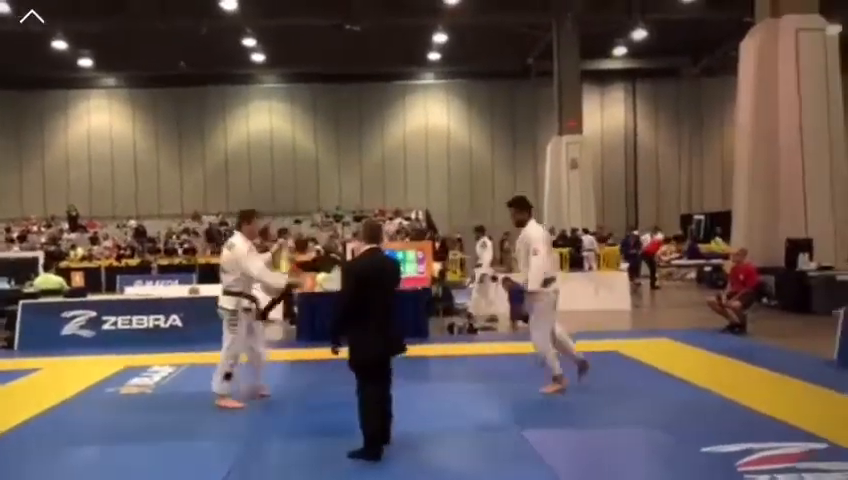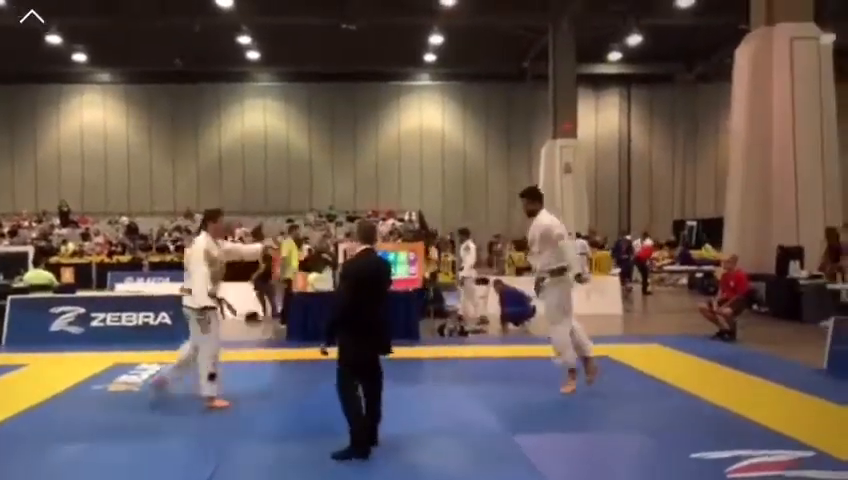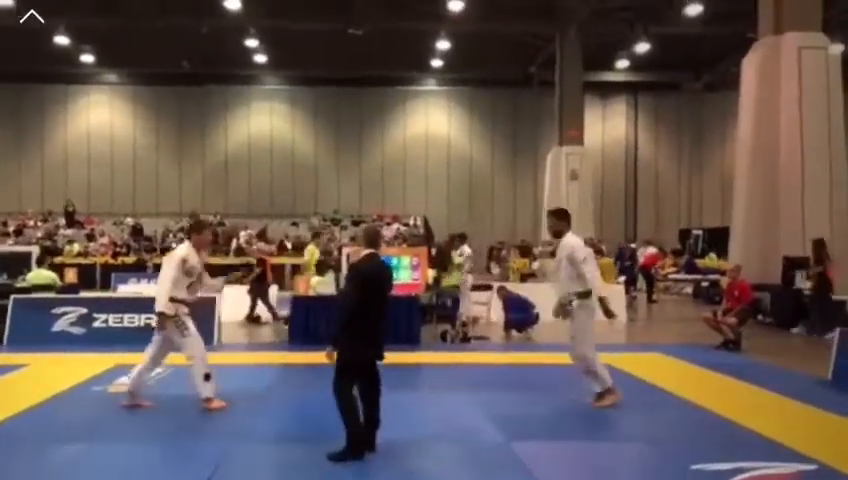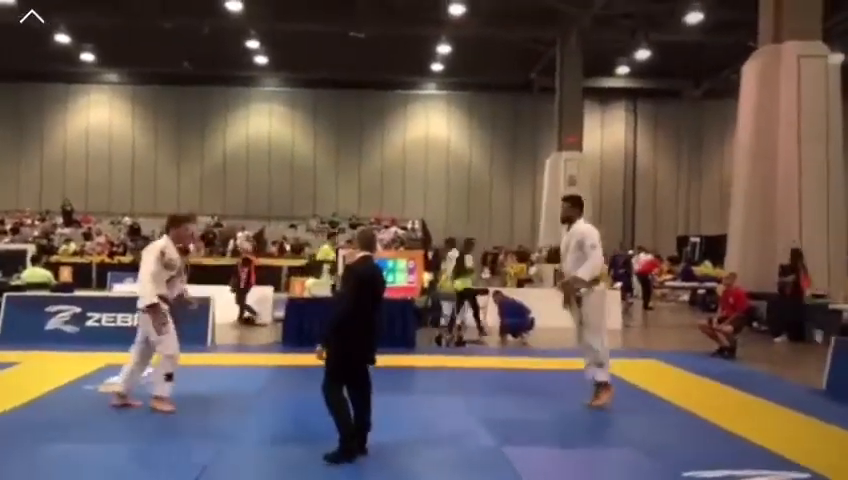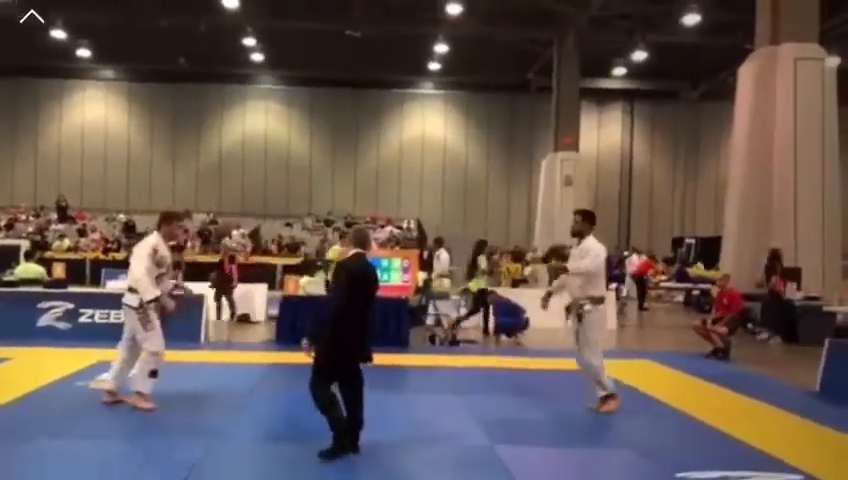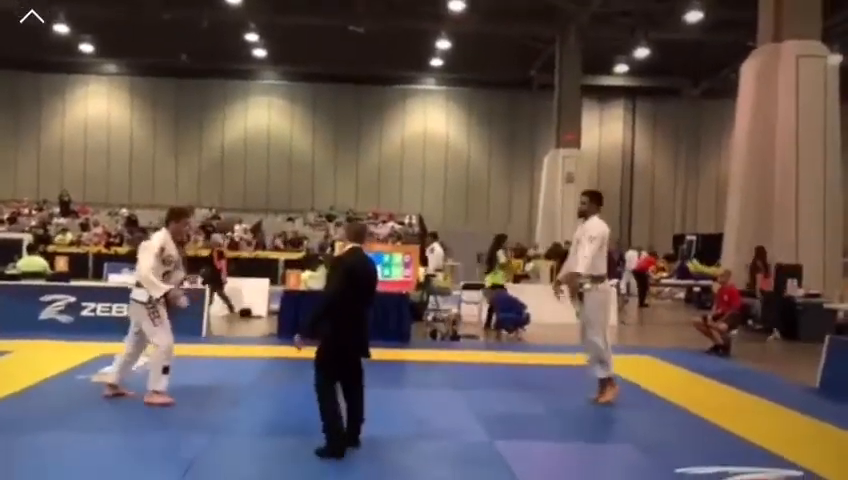
dt=0.2s
person 1, frame 1
left shoulder: (354, 266)
right shoulder: (392, 264)
left elbow: (346, 305)
left wrist: (336, 337)
left hip: (363, 337)
right hip: (386, 335)
left knee: (367, 389)
right knee: (382, 384)
left ankle: (372, 446)
right ankle: (383, 434)
person 1, frame 2
left shoulder: (352, 266)
right shoulder: (383, 265)
left elbow: (343, 305)
left wrist: (329, 338)
left hip: (355, 336)
right hip: (375, 334)
left knee: (347, 386)
right knee: (371, 383)
left ankle: (359, 444)
right ankle: (370, 435)
person 1, frame 3
left shoulder: (358, 268)
right shoulder: (385, 270)
left elbow: (350, 308)
left wrist: (335, 342)
left hip: (355, 339)
right hip: (371, 338)
left knee: (343, 387)
right knee: (369, 387)
left ankle: (355, 443)
right ankle: (368, 439)
person 1, frame 4
left shoulder: (354, 269)
right shoulder: (377, 273)
left elbow: (344, 309)
left wrist: (326, 341)
left hip: (347, 341)
right hip: (363, 341)
left knee: (332, 388)
right knee: (359, 388)
left ankle: (349, 445)
right ankle: (359, 442)
person 1, frame 5
left shoulder: (346, 266)
right shoulder: (370, 270)
left elbow: (335, 305)
left wrist: (312, 336)
left hip: (338, 337)
right hip: (356, 337)
left knee: (319, 384)
right knee: (351, 386)
left ankle: (343, 437)
right ankle: (351, 439)
person 1, frame 6
left shoulder: (342, 262)
right shoulder: (369, 265)
left elbow: (329, 300)
left wrist: (306, 332)
left hip: (337, 334)
right hip: (356, 334)
left knee: (325, 385)
right knee: (352, 383)
left ankle: (336, 442)
right ankle: (352, 434)
person 2, frame 1
left shoulder: (533, 234)
right shoulder: (527, 232)
left elbow: (539, 265)
left wrist: (531, 291)
right wrist: (517, 283)
left hip: (542, 290)
right hip: (537, 290)
left knee: (540, 337)
right knee: (552, 332)
left ankle: (558, 379)
right ankle: (579, 360)
person 2, frame 2
left shoulder: (547, 223)
right shoulder: (538, 223)
left elbow: (567, 246)
left wrist: (577, 273)
right wrist: (540, 278)
left hip: (556, 280)
right hip: (549, 280)
left knee: (557, 326)
right knee: (566, 322)
left ankle: (571, 373)
right ankle: (588, 360)
person 2, frame 3
left shoulder: (573, 245)
right shoulder: (562, 246)
left elbow: (591, 272)
left wrist: (603, 301)
right wrist: (560, 303)
left hip: (582, 304)
right hip: (573, 304)
left knee: (584, 351)
right knee: (581, 351)
left ankle: (609, 391)
right ankle: (602, 390)
person 2, frame 4
left shoulder: (586, 231)
right shoulder: (568, 234)
left elbow: (596, 259)
left wrist: (577, 278)
right wrist: (567, 287)
left hip: (590, 292)
right hip: (576, 293)
left knee: (594, 339)
right knee: (585, 340)
left ankle: (604, 385)
right ankle: (598, 385)
person 2, frame 5
left shoulder: (595, 248)
right shoulder: (578, 248)
left elbow: (592, 265)
right elbow: (569, 275)
left wrist: (566, 267)
right wrist: (550, 291)
left hip: (592, 310)
right hip: (580, 309)
left knee: (591, 357)
right knee: (584, 357)
left ankle: (610, 395)
right ankle: (604, 395)
person 2, frame 6
left shoulder: (597, 227)
right shoulder: (582, 227)
left elbow: (589, 252)
right elbow: (573, 258)
left wrist: (576, 274)
right wrist: (560, 280)
left hip: (594, 288)
right hip: (583, 289)
left knee: (596, 336)
right knee: (588, 338)
left ankle: (608, 383)
right ankle: (603, 383)
person 3, frame 1
left shoulder: (241, 243)
right shoulder: (239, 247)
left elbow: (258, 262)
right elbow: (258, 272)
left wrist: (273, 254)
right wrist: (286, 281)
left hip: (242, 301)
right hip: (235, 303)
left knee: (255, 345)
right knee: (233, 348)
left ankle: (255, 386)
right ankle: (221, 394)
person 3, frame 2
left shoulder: (216, 244)
right shoulder: (201, 247)
left elbow: (238, 250)
right elbow: (197, 278)
left wrist: (262, 248)
right wrist: (206, 306)
left hip: (205, 302)
right hip: (200, 303)
left knee: (194, 347)
right knee: (209, 349)
left ankle: (164, 379)
right ankle: (210, 396)
person 3, frame 3
left shoulder: (196, 257)
right shoulder: (180, 256)
left elbow: (205, 283)
right elbow: (164, 284)
left wrist: (223, 282)
right wrist: (163, 313)
left hip: (179, 310)
right hip: (173, 311)
left knee: (155, 353)
right knee: (197, 351)
left ankle: (132, 394)
right ankle: (208, 398)
person 3, frame 4
left shoulder: (173, 252)
right shoulder: (158, 249)
right elbow: (145, 278)
left wrist: (183, 294)
right wrist: (153, 305)
left hip: (160, 306)
right hip: (154, 307)
left knee: (141, 352)
right knee: (170, 350)
left ankle: (122, 395)
right ankle: (159, 397)
person 3, frame 5
left shoulder: (161, 247)
right shoulder: (149, 245)
right elbow: (139, 276)
left wrist: (174, 287)
right wrist: (159, 298)
left hip: (142, 303)
right hip: (140, 303)
left knee: (129, 349)
right knee: (154, 348)
left ankle: (111, 391)
right ankle: (140, 394)
person 3, frame 6
left shoulder: (169, 243)
right shoulder: (156, 243)
left elbow: (169, 273)
right elbow: (145, 274)
left wrist: (183, 278)
right wrist: (168, 292)
left hip: (149, 298)
right hip: (147, 299)
left knee: (134, 343)
right knee: (164, 343)
left ankle: (113, 384)
right ankle: (155, 391)
